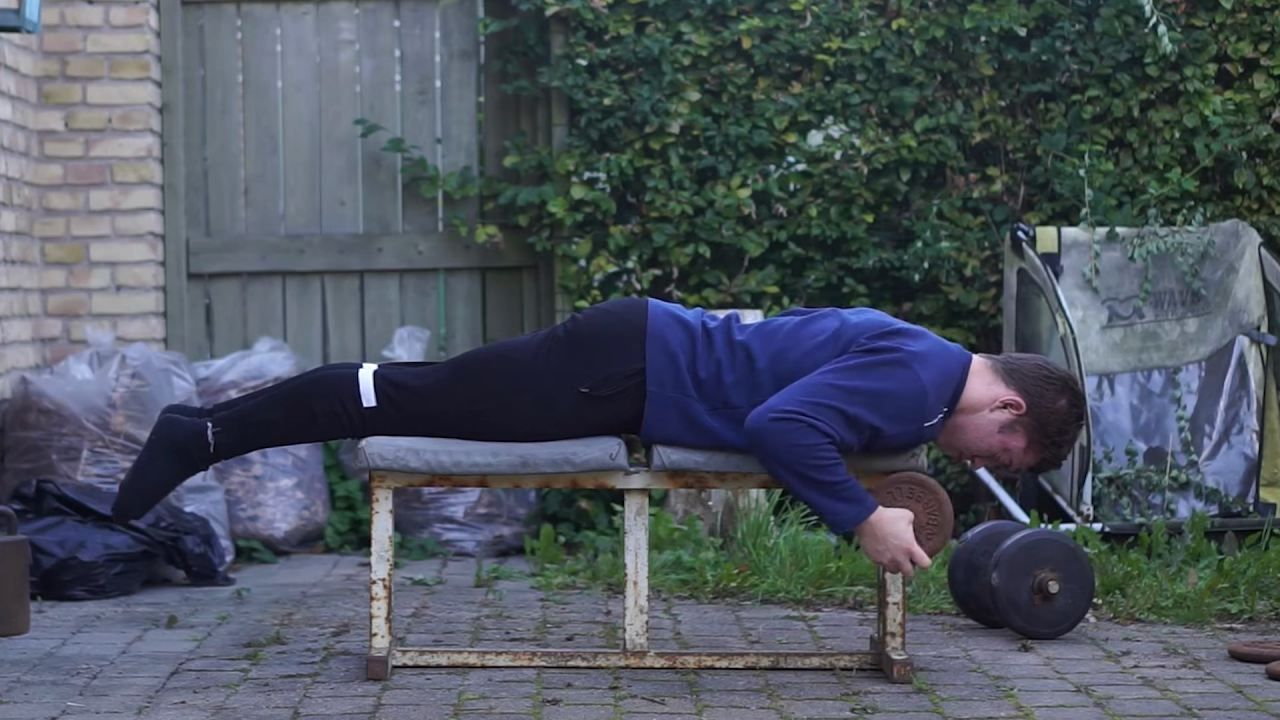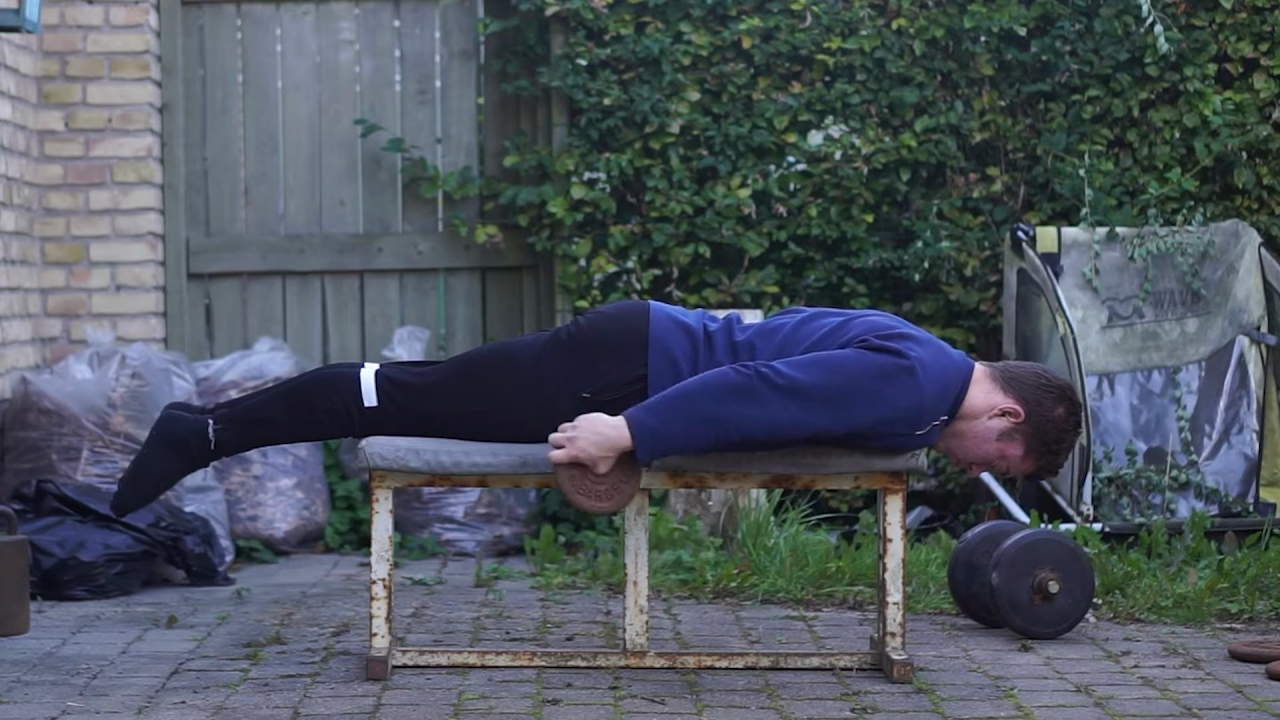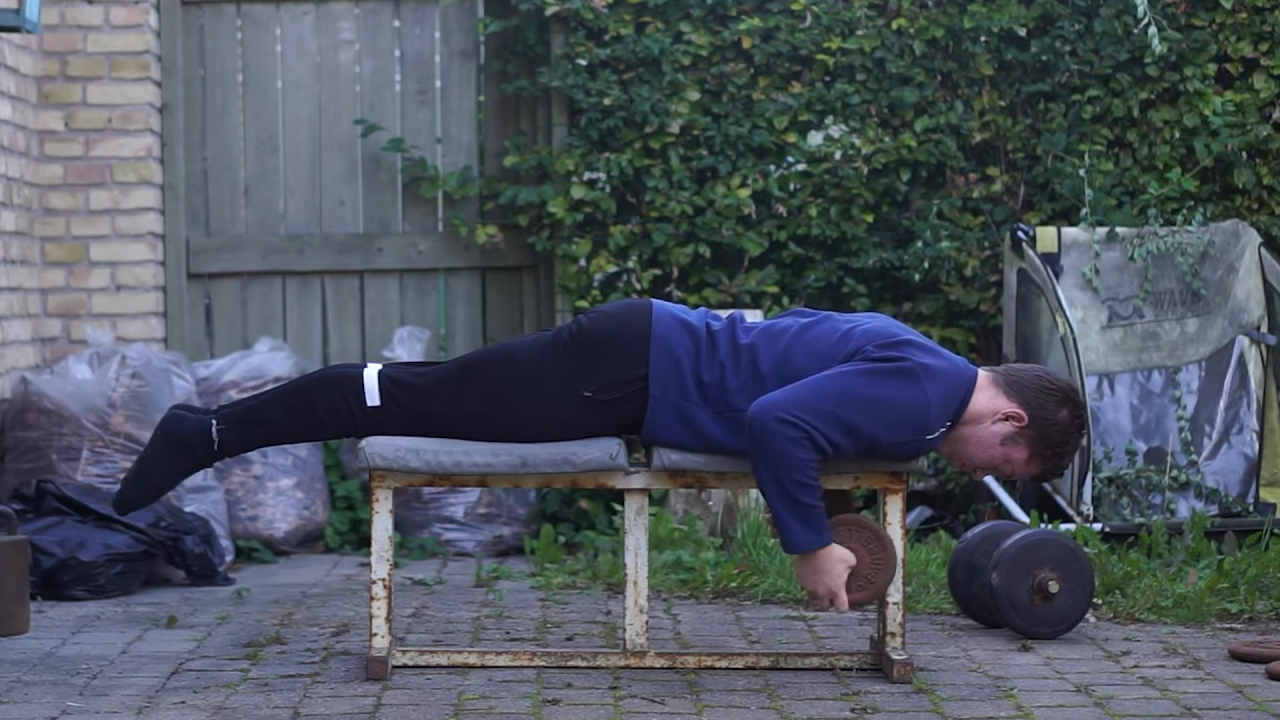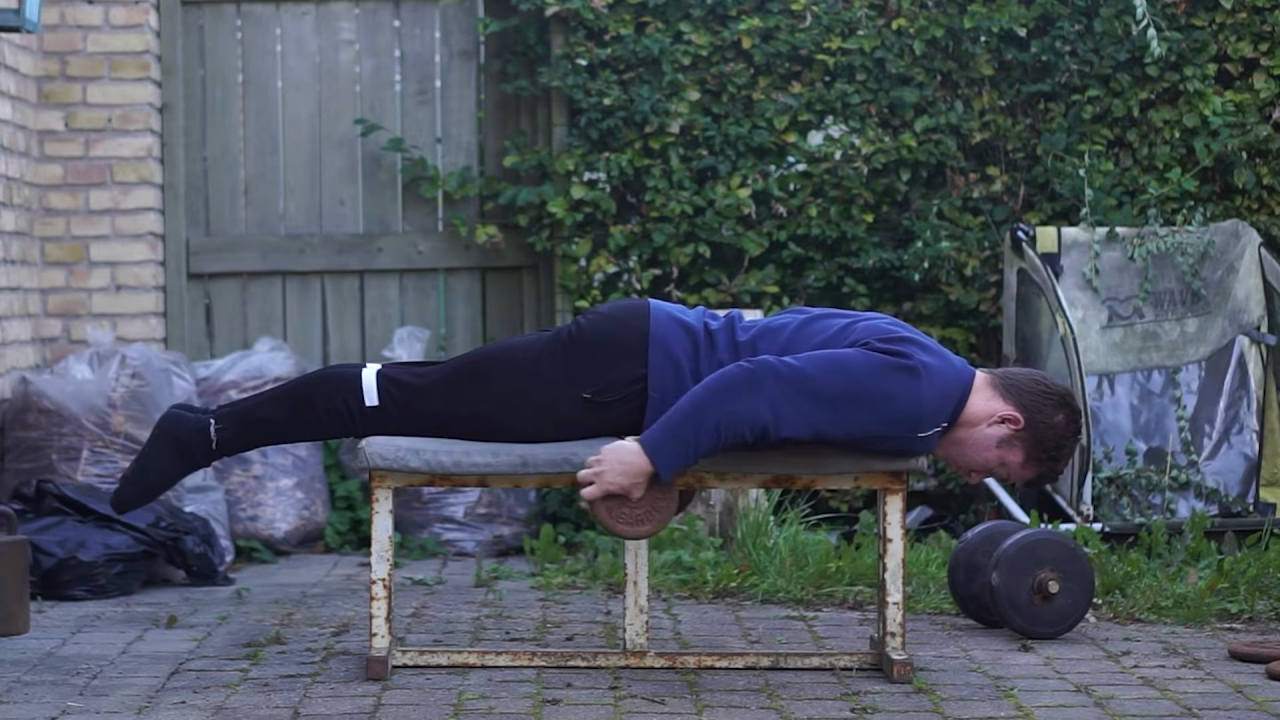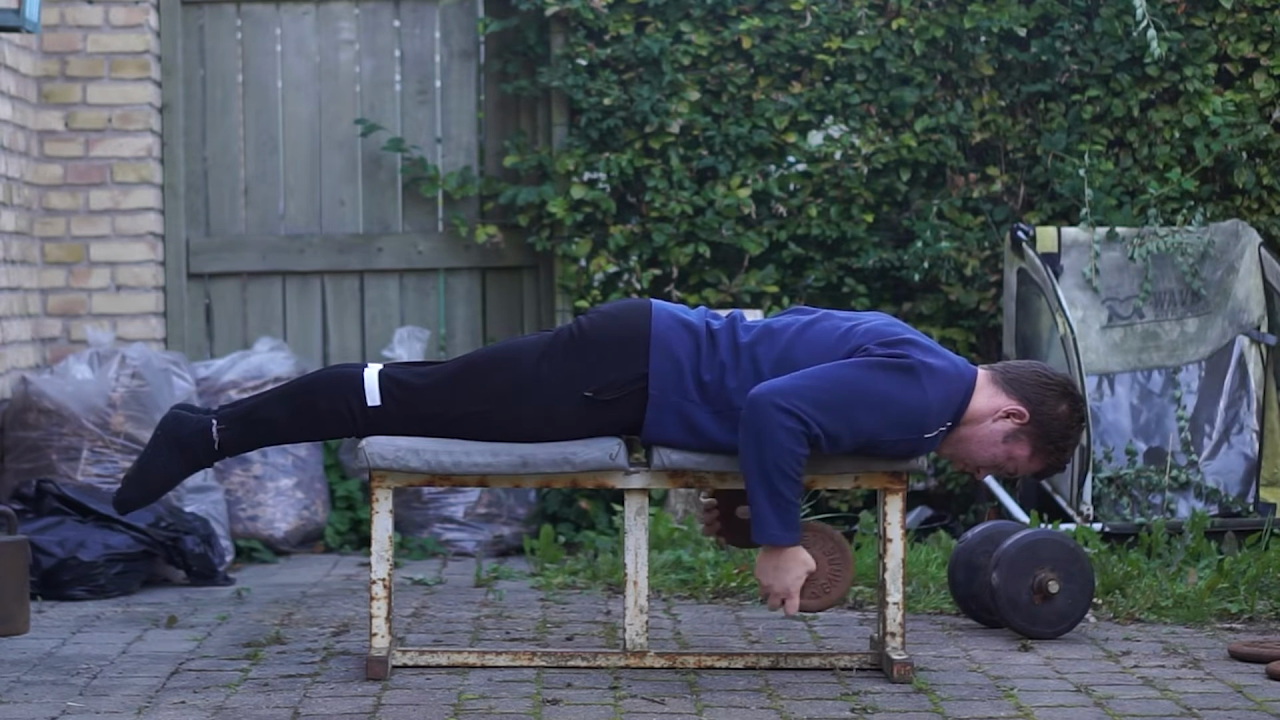
dt=1s
person 1, frame 1
left shoulder: (913, 358)
right shoulder: (916, 380)
right elbow: (780, 426)
left wrist: (863, 498)
right wrist: (866, 520)
left hip: (643, 351)
right hip: (629, 372)
left knee: (419, 391)
right knee: (411, 401)
left ankle: (207, 424)
right ankle: (207, 436)
person 1, frame 2
left shoulder: (917, 363)
right shoulder: (911, 387)
right elbow: (758, 388)
right wrist: (630, 433)
left hip: (646, 351)
right hip: (631, 371)
left knee: (418, 392)
right knee: (411, 403)
left ankle: (210, 424)
right ankle: (206, 428)
person 1, frame 3
left shoulder: (922, 367)
right shoulder: (920, 393)
right elbow: (778, 421)
right wrist: (811, 546)
left hip: (649, 347)
right hip: (633, 372)
left knee: (422, 394)
right knee: (417, 404)
left ankle: (213, 429)
right ankle: (210, 431)
person 1, frame 4
left shoulder: (914, 366)
right shoulder: (914, 390)
right elbow: (756, 385)
right wrist: (651, 454)
left hip: (645, 356)
right hip: (631, 374)
left knee: (416, 396)
right knee: (414, 404)
left ankle: (216, 424)
right ankle: (210, 428)
person 1, frame 5
left shoulder: (919, 366)
right shoulder: (918, 394)
right elbow: (772, 409)
right wrist: (775, 540)
left hip: (650, 346)
right hip: (634, 374)
left knee: (423, 396)
right knee: (416, 402)
left ankle: (215, 428)
right ankle: (211, 430)
